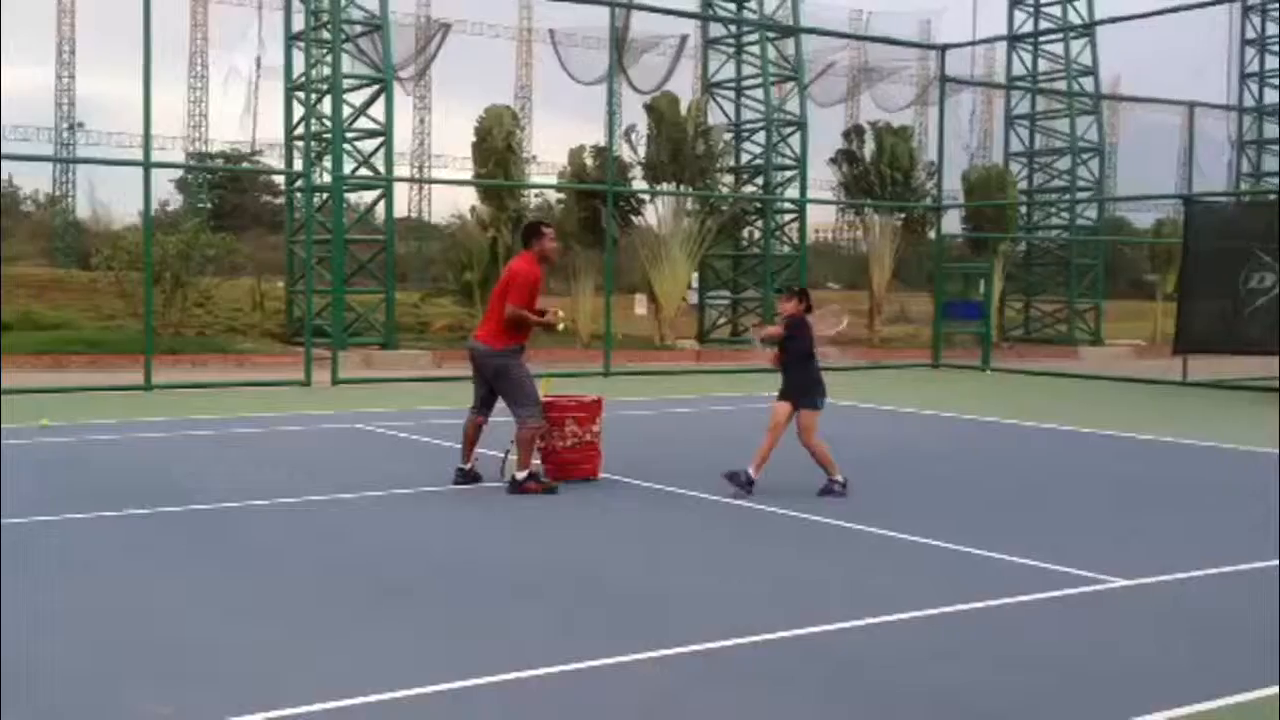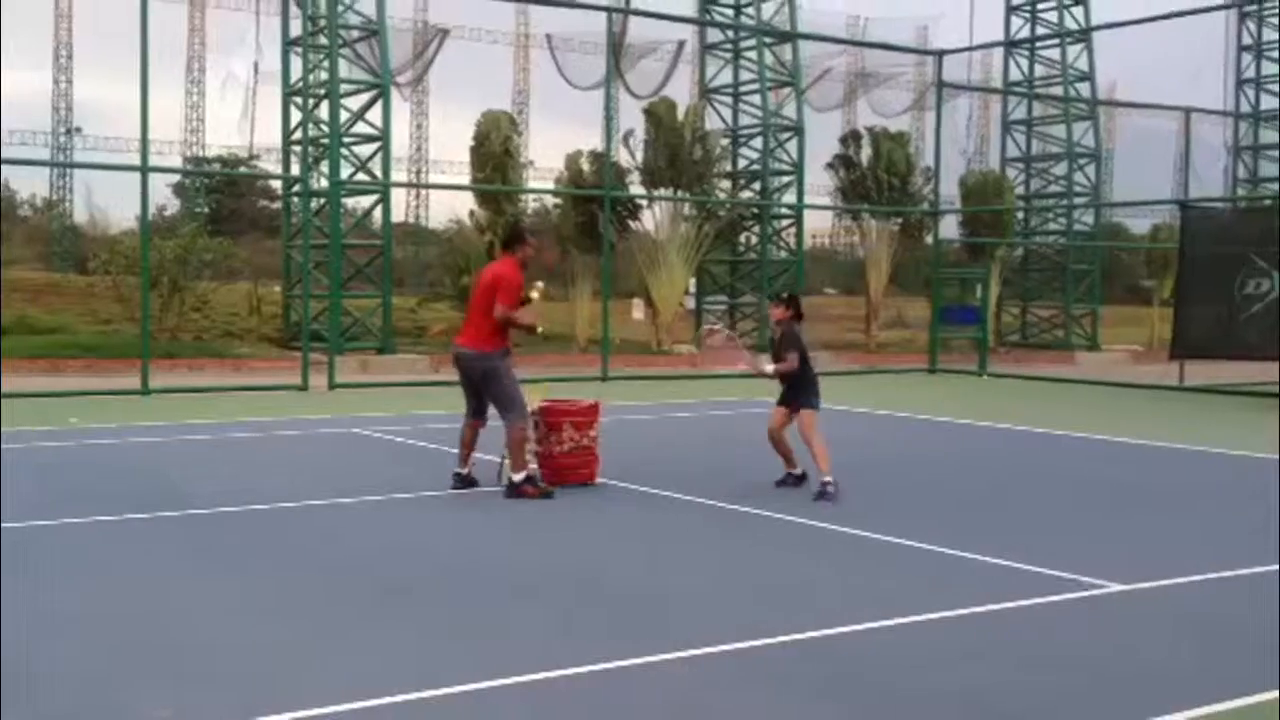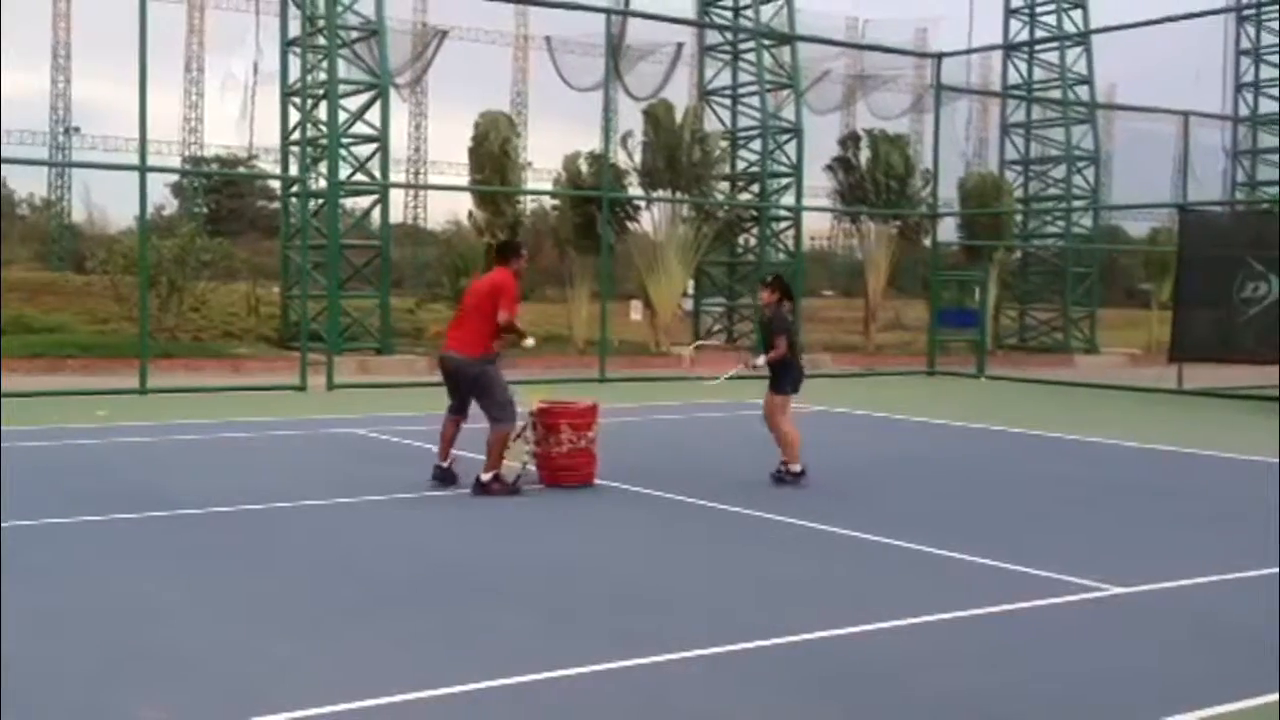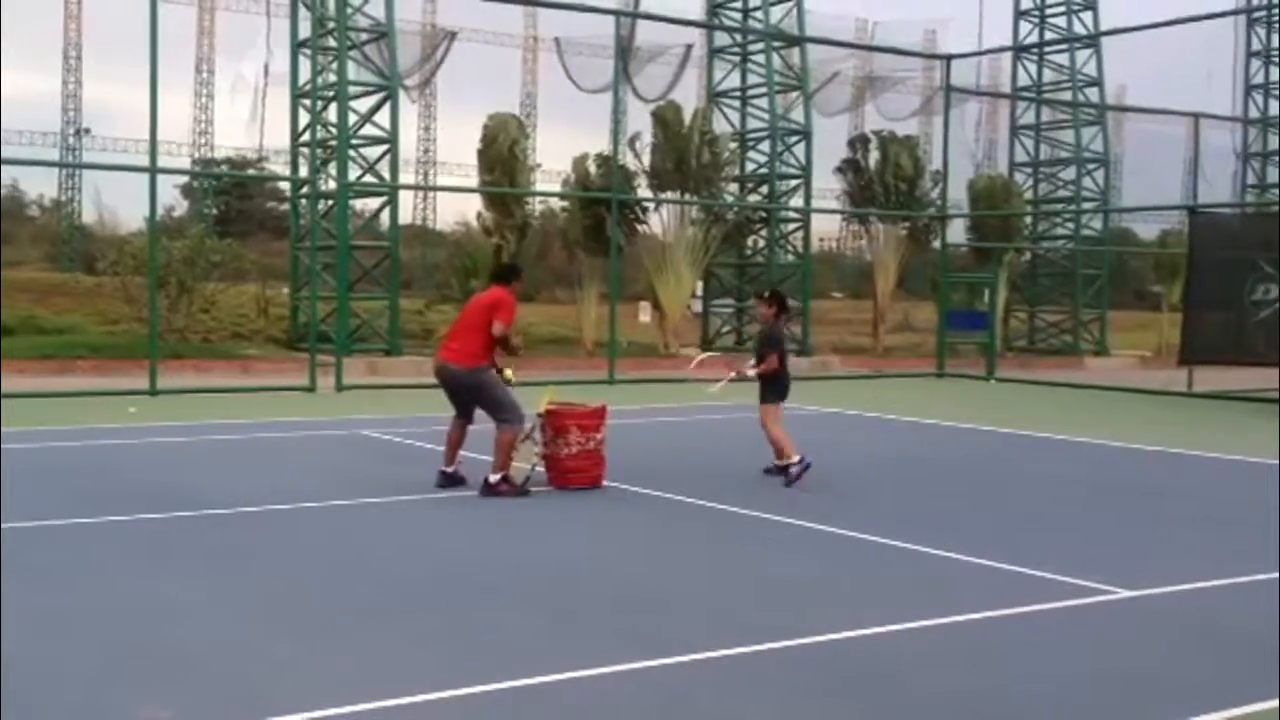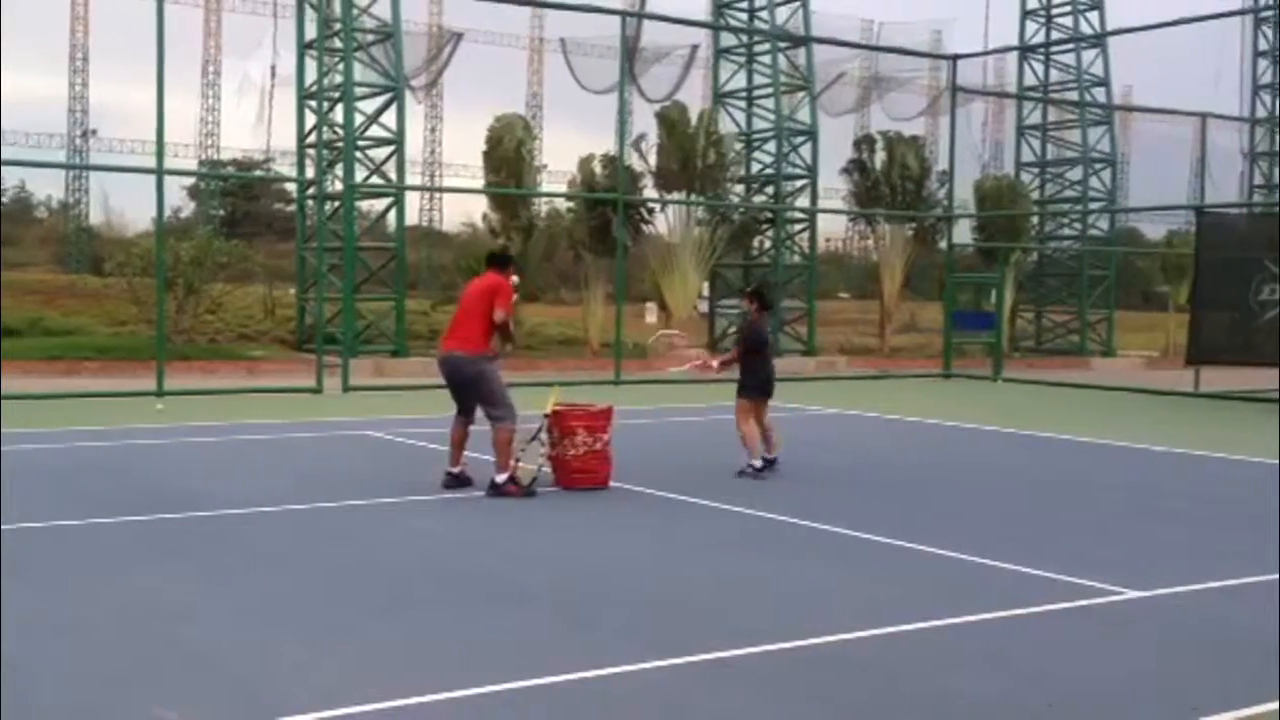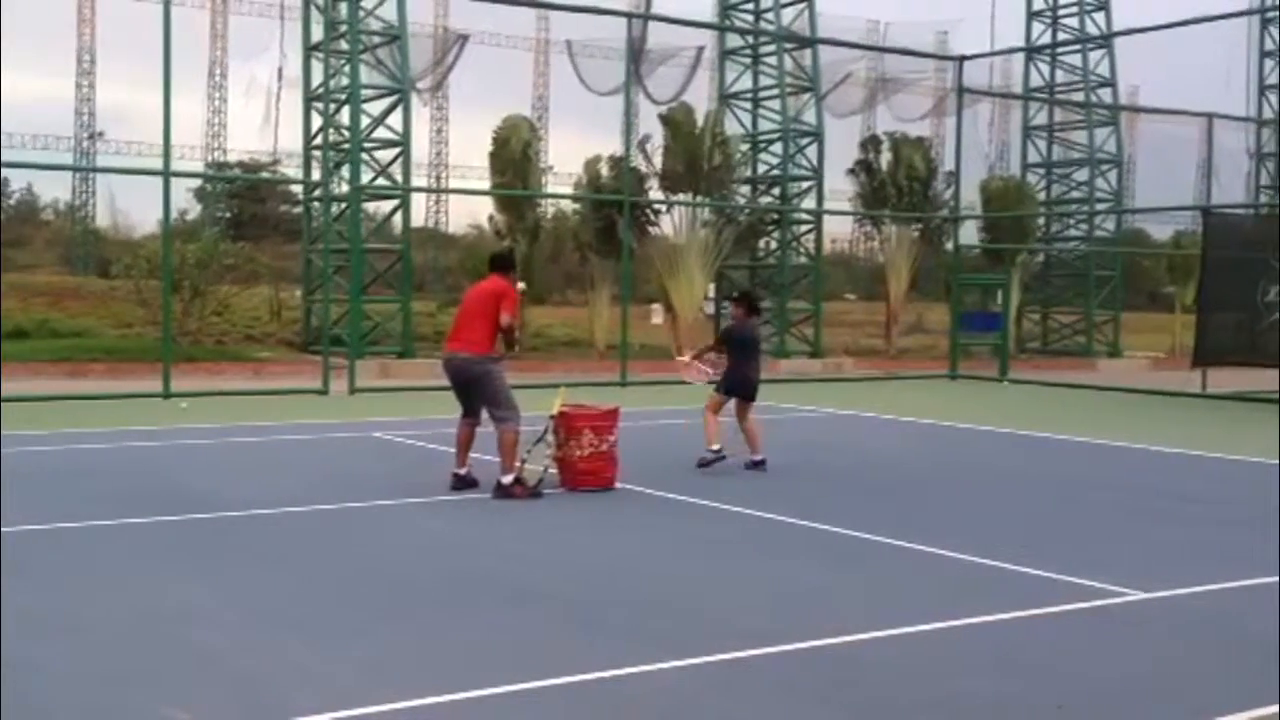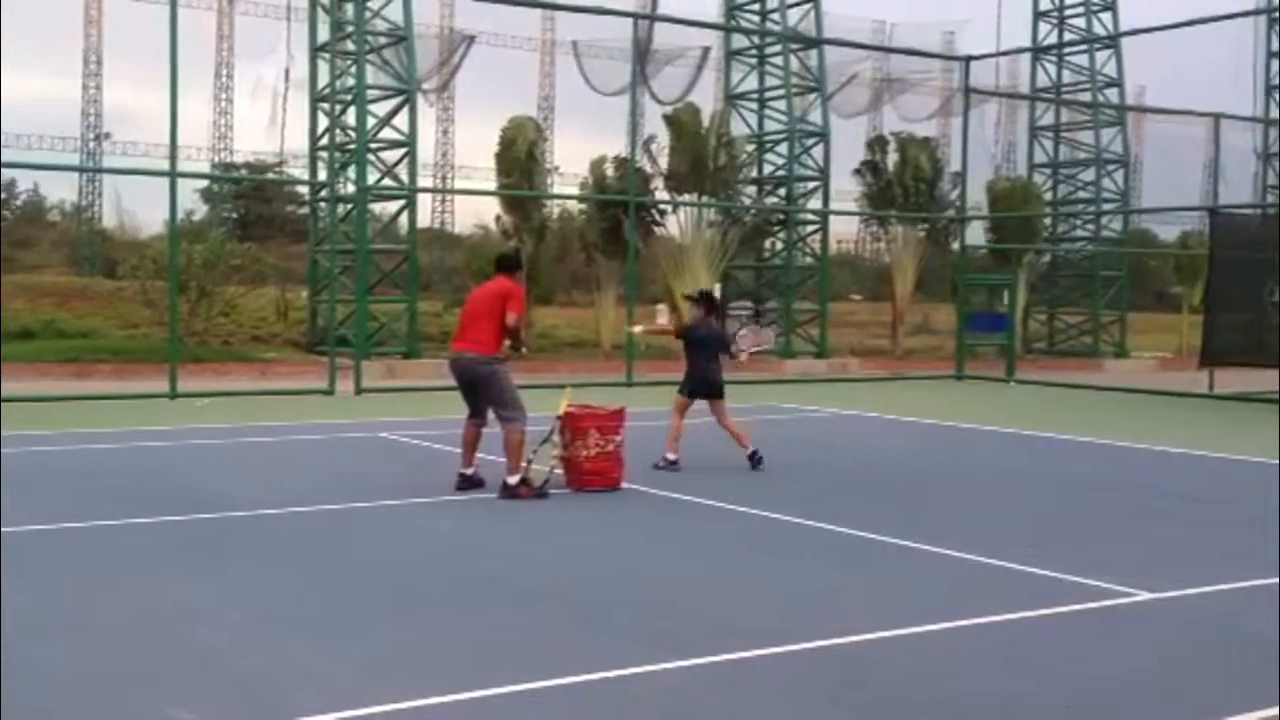
dt=0.3s
person 1, frame 1
left shoulder: (521, 265)
right shoulder: (526, 270)
right elbow: (512, 314)
left wrist: (541, 312)
right wrist: (543, 322)
left hip: (481, 344)
right hip: (501, 351)
left knee: (479, 410)
right knee: (530, 412)
left ankle: (465, 469)
right ankle: (522, 478)
person 1, frame 2
left shoulder: (490, 269)
right shoulder: (511, 274)
right elbow: (500, 315)
left wrist: (520, 302)
right wrist: (524, 324)
left hip: (464, 349)
right hip: (487, 354)
left knee: (474, 414)
right knee: (515, 414)
left ankle: (462, 472)
right ankle: (520, 480)
person 1, frame 3
left shoulder: (481, 280)
right shoulder: (508, 282)
right elbow: (503, 321)
left wrist: (511, 335)
right wrist: (519, 331)
left hip: (449, 353)
right hip: (476, 359)
left knee: (456, 410)
right knee: (504, 416)
left ankle: (442, 465)
right ankle: (488, 479)
person 1, frame 4
left shoulder: (478, 298)
right shoulder: (505, 299)
right elbow: (498, 333)
left wrist: (497, 368)
right wrist: (512, 347)
left hip: (443, 364)
right hip: (471, 368)
left knee: (463, 415)
right knee: (512, 418)
left ankle: (448, 472)
right ankle: (496, 480)
person 1, frame 5
left shoulder: (474, 284)
right shoulder: (502, 284)
right elbow: (500, 318)
right wrist: (508, 336)
left hip: (447, 354)
right hip: (473, 357)
left knee: (464, 413)
right knee: (504, 416)
left ankle: (454, 472)
right ankle: (502, 479)
person 1, frame 6
left shoulder: (474, 289)
right shoulder: (507, 288)
right elbow: (505, 322)
right wrist: (512, 342)
left hip: (452, 356)
right hip: (478, 358)
left knee: (469, 414)
right knee: (507, 417)
left ankle: (460, 473)
right ankle: (507, 481)
person 1, frame 7
left shoulder: (478, 290)
right shoulder: (514, 289)
right elbow: (511, 323)
right wrist: (517, 343)
left hip: (458, 356)
right hip: (484, 358)
left knee: (476, 414)
right knee: (514, 417)
left ankle: (466, 473)
right ankle: (513, 482)
person 2, frame 1
left shoulder: (799, 323)
right shoulder: (787, 327)
left elbow: (767, 334)
right elbow: (780, 362)
left wrist: (763, 334)
right wrist: (772, 352)
left hip: (809, 388)
right hip: (789, 387)
left knee: (808, 439)
right knee: (774, 428)
left ankle: (837, 479)
right ankle: (748, 476)
person 2, frame 2
left shoulder: (789, 335)
right shoulder: (777, 335)
left elbow: (793, 365)
left wrist: (771, 369)
right wrist: (770, 369)
left hip: (805, 390)
right hip: (790, 391)
left knee: (809, 436)
right knee: (773, 430)
left ankle: (828, 483)
right ankle: (795, 472)
person 2, frame 3
left shoulder: (777, 318)
right shoulder: (770, 316)
left elbow: (782, 350)
left wrist: (763, 360)
right wrist: (763, 358)
left hip: (788, 373)
right hip: (780, 373)
left knee: (780, 419)
right knee: (769, 414)
left ankle: (795, 468)
right ankle: (787, 462)
person 2, frame 4
left shoulder: (770, 333)
right shoulder: (773, 327)
left elbow: (773, 364)
left wrist: (753, 372)
right wrist: (755, 363)
left hip: (773, 383)
right hip: (778, 382)
left knee: (770, 426)
right knee: (771, 424)
left ankle: (797, 461)
right ankle: (781, 463)
person 2, frame 5
left shoulder: (749, 327)
right shoulder: (762, 324)
left elbow: (735, 355)
left wrist: (718, 362)
right wrist: (724, 361)
left hip: (752, 377)
right hip: (766, 377)
left knee: (744, 421)
right knee: (760, 418)
left ankle: (755, 464)
right ankle: (769, 457)
person 2, frame 6
left shoulder: (733, 330)
right shoulder: (754, 329)
left elbow: (712, 347)
left wrist: (693, 356)
left hip: (734, 377)
right hip: (752, 379)
left knee: (710, 411)
right knee: (744, 417)
left ankle: (714, 449)
right ankle: (757, 458)
person 2, frame 7
left shoulder: (692, 328)
right shoulder: (718, 331)
left elbow: (666, 330)
right elbow: (729, 352)
left wrist: (642, 329)
right wrist: (741, 357)
left hip: (695, 378)
right hip: (715, 378)
left knee: (677, 416)
right knee: (723, 418)
left ankle: (671, 458)
right ankle: (751, 452)
